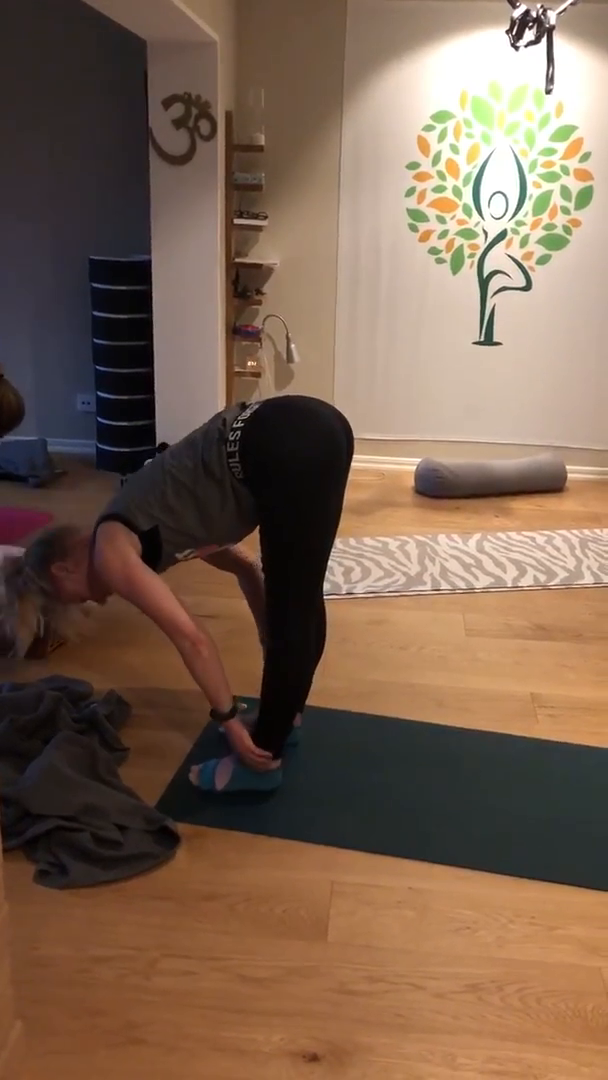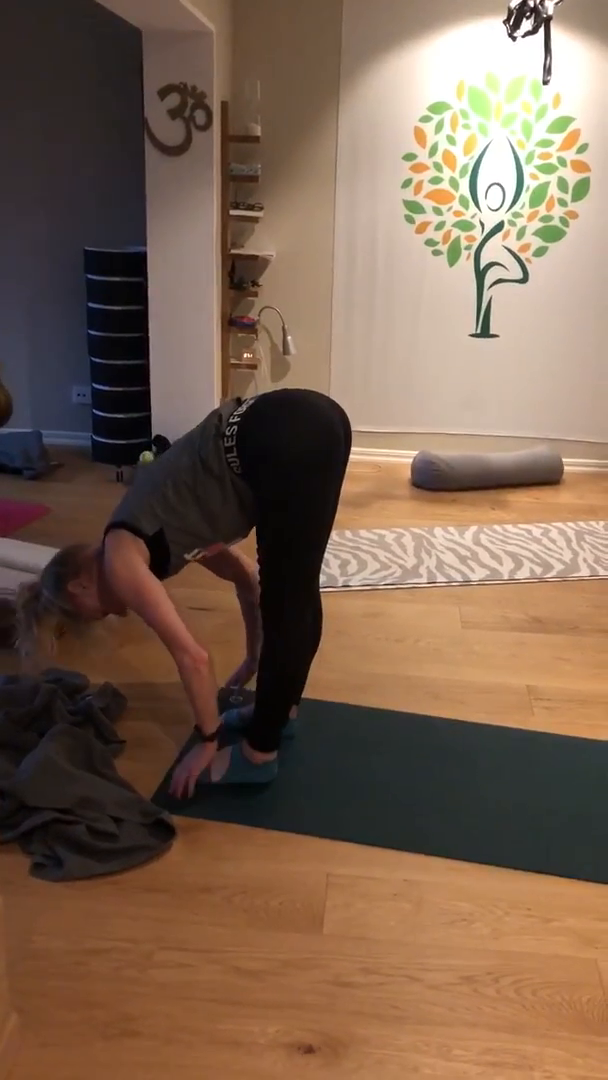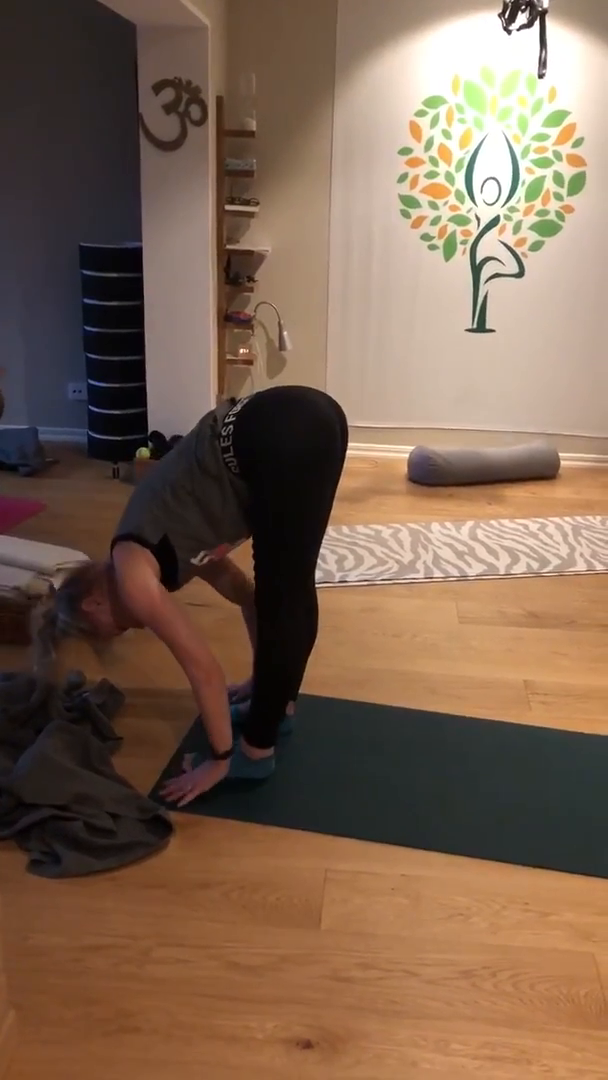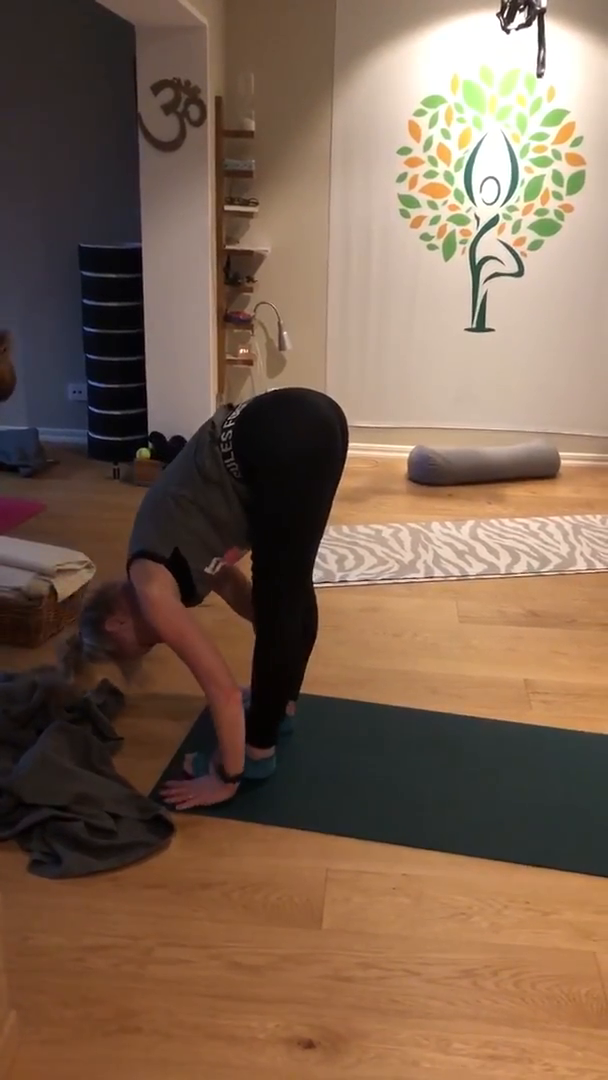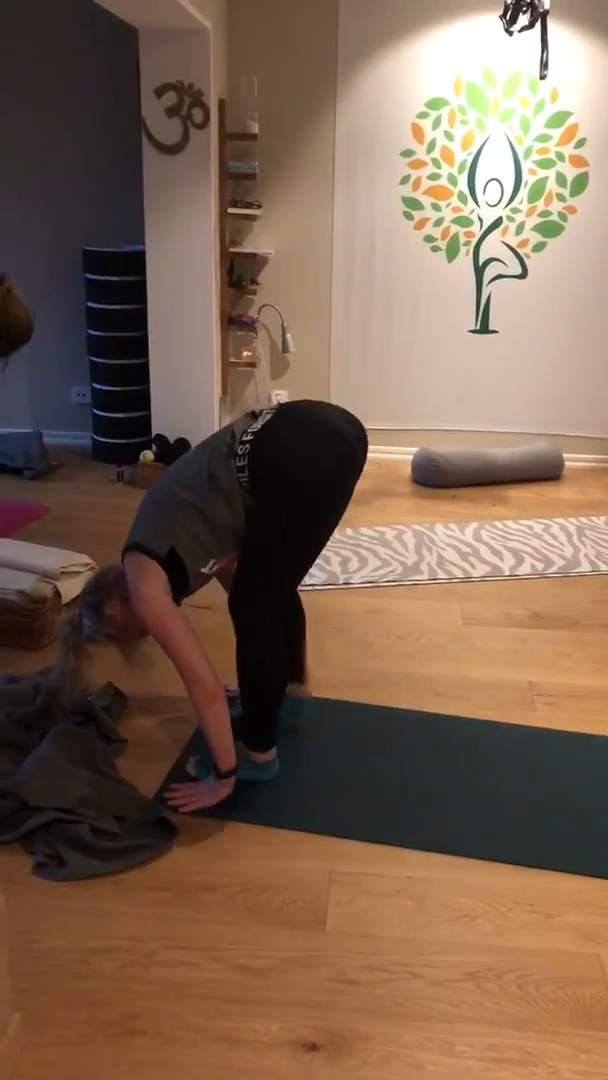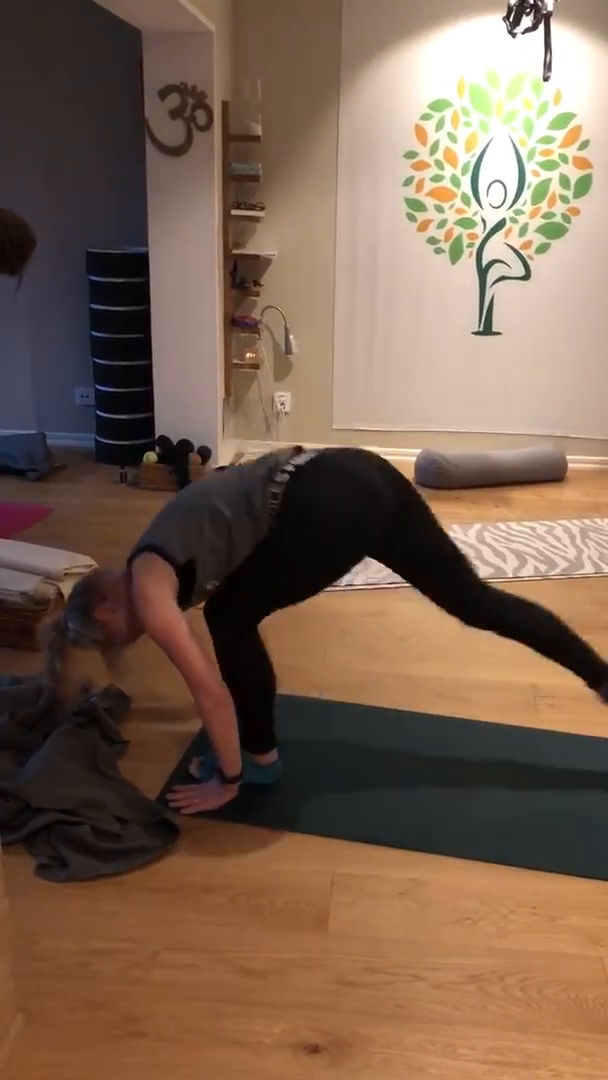
dt=0.4s
person 1, frame 1
left shoulder: (110, 553)
right shoulder: (137, 531)
left elbow: (191, 638)
right elbow: (247, 568)
left wrist: (230, 722)
right wrist: (274, 658)
left hip: (287, 447)
right hip: (315, 425)
left knee: (292, 614)
right knee: (299, 602)
left ankle: (264, 760)
right ankle: (285, 717)
person 1, frame 2
left shoulder: (119, 561)
right shoulder: (147, 540)
left elbow: (193, 656)
right elbow: (246, 575)
left wrist: (207, 743)
right wrist: (253, 659)
left hip: (284, 441)
right hip: (312, 418)
left knee: (287, 609)
right knee: (294, 594)
left ankle: (260, 753)
right ankle: (281, 708)
person 1, frame 3
left shoulder: (130, 575)
right shoulder: (164, 548)
left elbow: (204, 669)
right elbow: (245, 592)
left wrist: (220, 759)
right wrist: (265, 678)
left hip: (282, 437)
right hip: (310, 415)
left knee: (281, 602)
right knee: (290, 588)
left ankle: (257, 750)
right ankle: (279, 704)
person 1, frame 4
left shoulder: (149, 591)
right shoulder: (177, 564)
left elbow: (223, 687)
right elbow: (252, 605)
left wrist: (227, 778)
left hip: (282, 439)
right hip: (311, 416)
left knee: (278, 603)
right knee: (289, 590)
left ankle: (259, 752)
right ankle: (281, 705)
person 1, frame 5
left shoulder: (140, 583)
right shoulder: (162, 556)
left elbow: (205, 686)
left wrist: (224, 776)
right wrist: (261, 691)
left hip: (298, 456)
right hip: (330, 429)
left knee: (253, 609)
right knee: (271, 589)
left ankle: (259, 753)
right ankle: (289, 691)
person 1, frame 6
left shoulder: (145, 591)
right shoulder: (162, 565)
left elbow: (211, 691)
left wrist: (226, 781)
left hip: (333, 503)
right hip: (363, 476)
left knee: (229, 620)
right knee: (474, 599)
left ankle: (260, 758)
